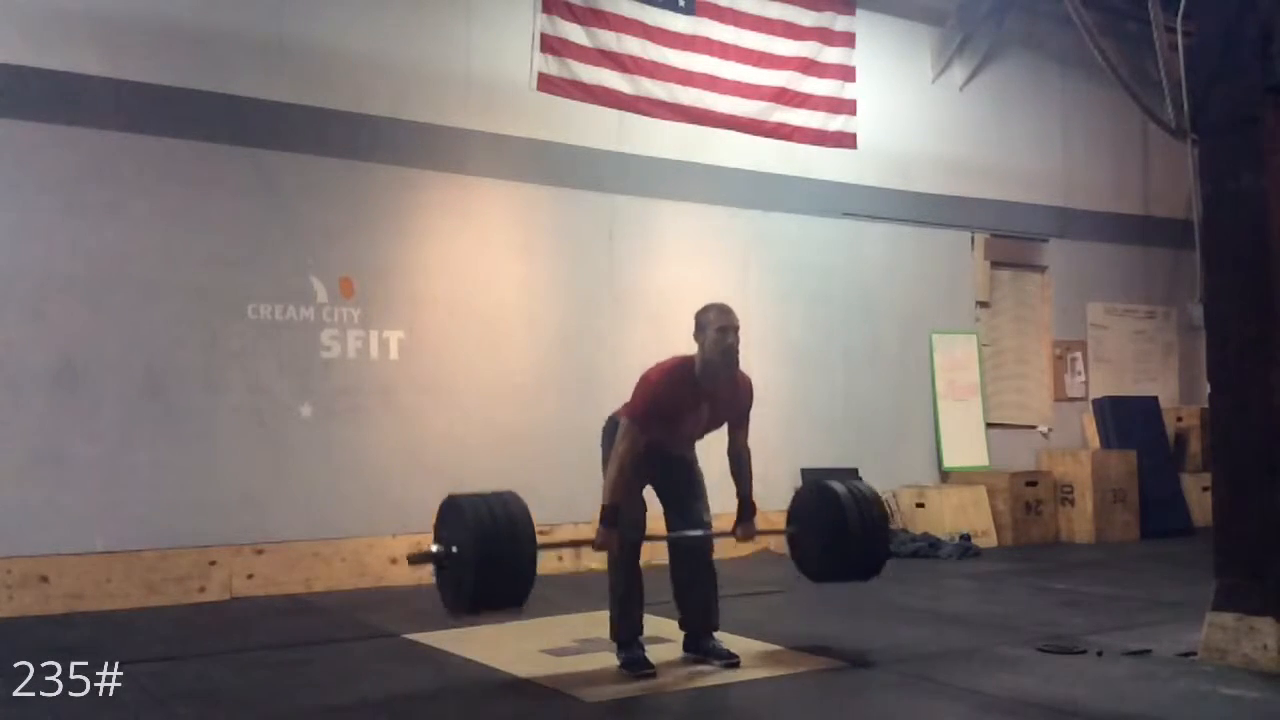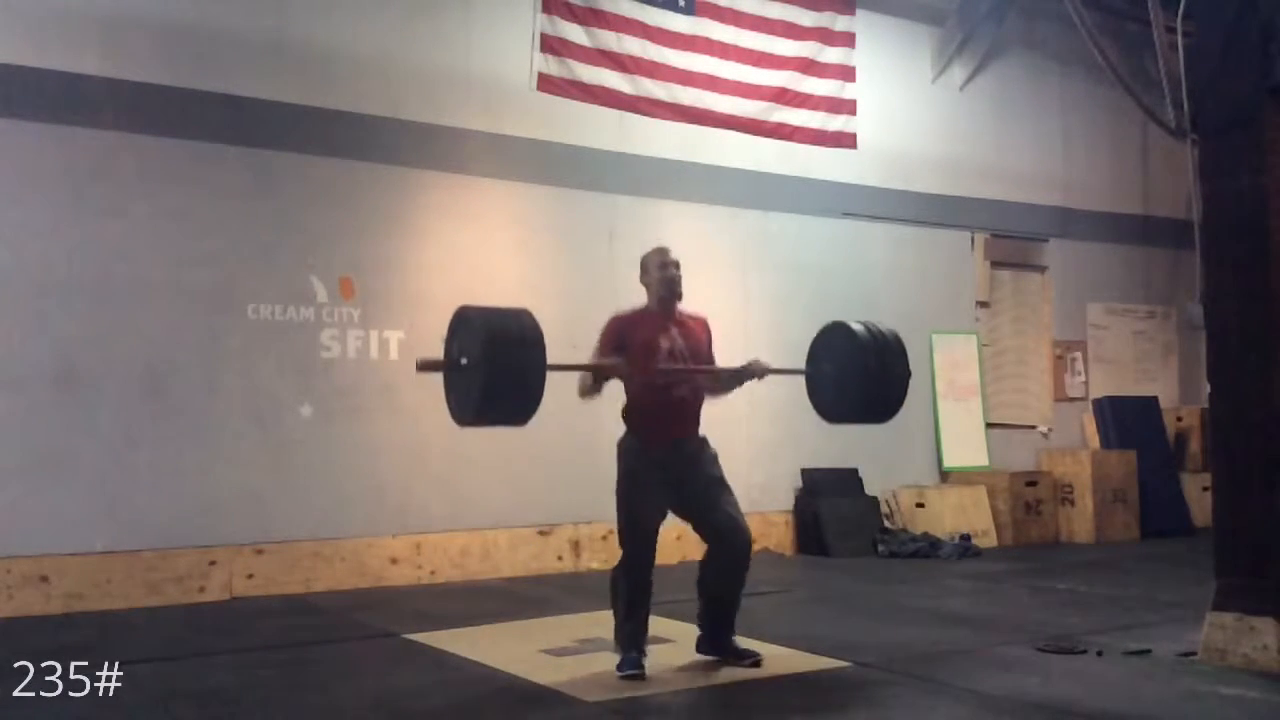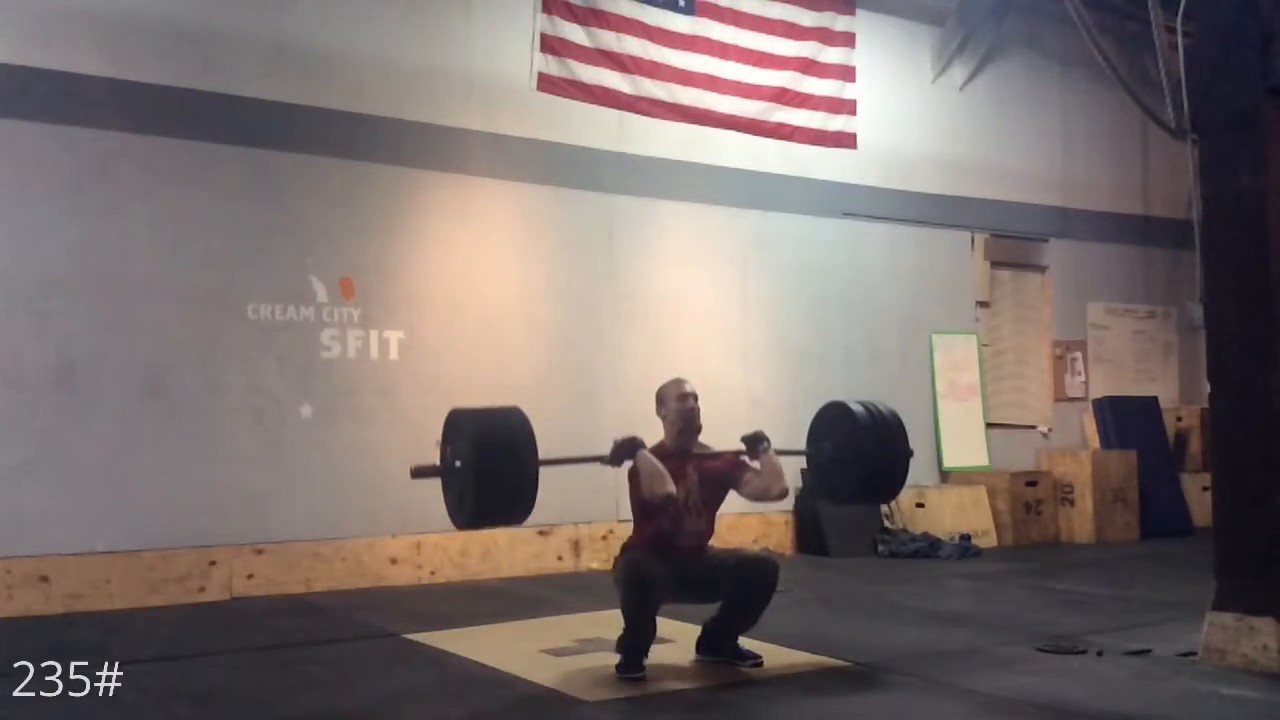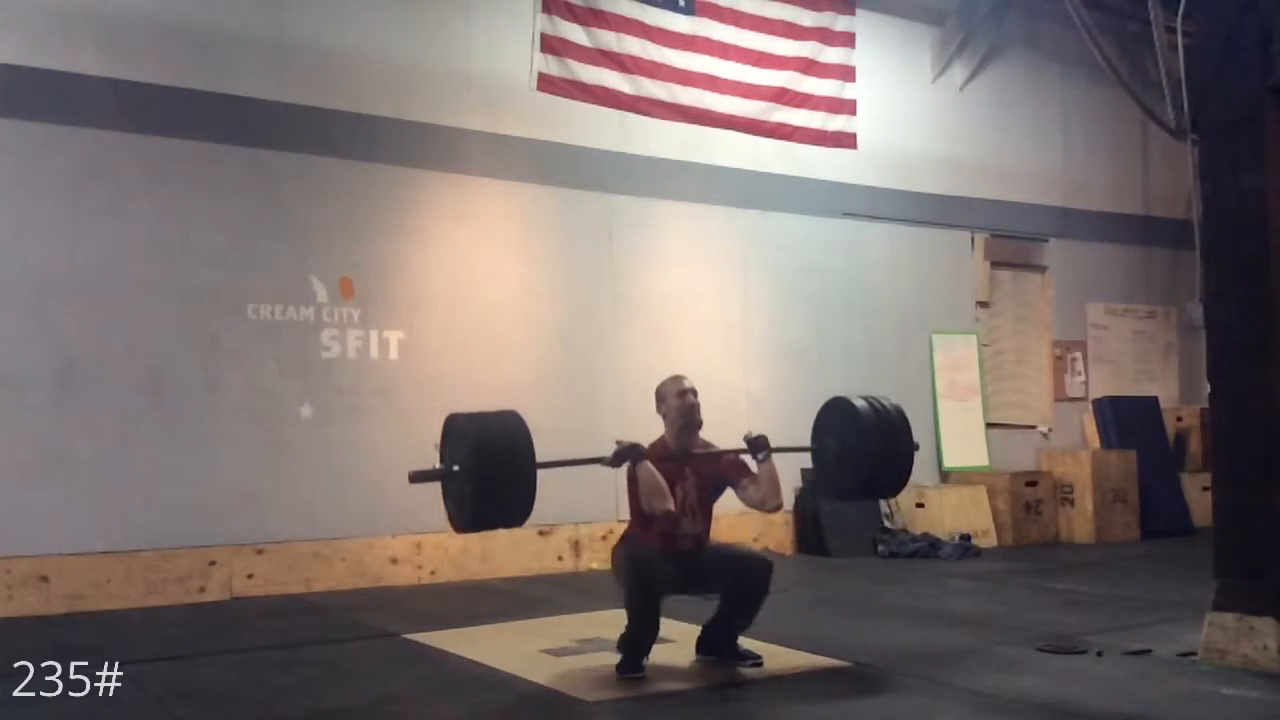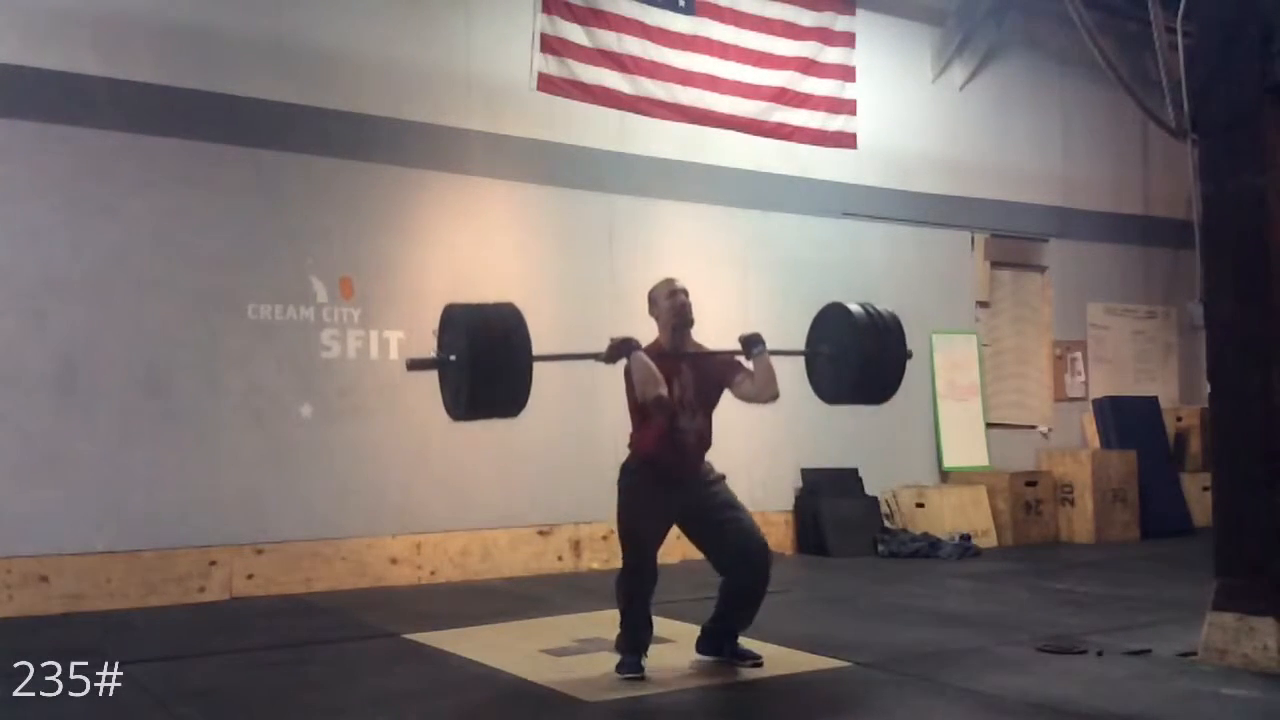
dt=0.5s
person 1, frame 1
left shoulder: (740, 387)
right shoulder: (662, 380)
left elbow: (738, 449)
right elbow: (624, 452)
left wrist: (746, 512)
right wrist: (608, 520)
left hip: (676, 450)
right hip: (628, 440)
left knee: (696, 539)
right knee: (628, 538)
left ankle: (700, 637)
right ankle: (628, 645)
person 1, frame 2
left shoulder: (699, 326)
right shoulder: (627, 326)
left elbow: (712, 383)
right elbow: (587, 387)
left wrist: (745, 372)
right wrist: (604, 369)
left hip: (692, 452)
right hip: (644, 454)
left knee: (733, 540)
right knee: (638, 553)
left ankle: (716, 636)
right ankle: (630, 646)
person 1, frame 3
left shoulder: (720, 463)
right shoulder: (648, 462)
left elbow: (776, 488)
right elbow: (665, 494)
left wrist: (761, 447)
right wrist: (638, 452)
left hip: (695, 560)
right hip: (649, 556)
left knee: (762, 569)
right knee: (645, 574)
left ankle: (717, 641)
right ankle: (632, 651)
person 1, frame 4
left shoulder: (720, 460)
right shoulder: (648, 460)
left elbow: (771, 501)
right elbow: (663, 510)
left wrist: (761, 454)
right wrist: (637, 459)
left hip: (694, 555)
right hip: (645, 552)
left knee: (756, 566)
right knee: (649, 570)
left ankle: (718, 641)
right ankle: (633, 651)
person 1, frame 5
left shoulder: (715, 361)
right shoulder: (646, 359)
left elbow: (766, 392)
right elbow: (656, 396)
left wrist: (757, 352)
right wrist: (632, 352)
left hip: (697, 475)
right hip: (647, 476)
left knee: (752, 552)
right knee: (640, 560)
left ankle: (720, 639)
right ankle: (632, 649)
